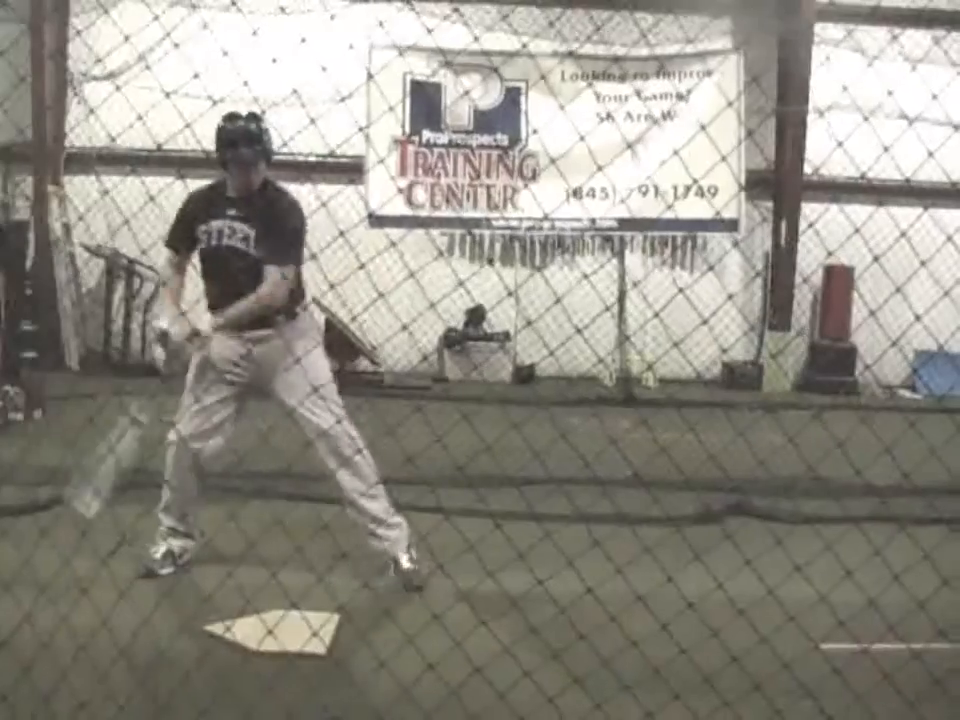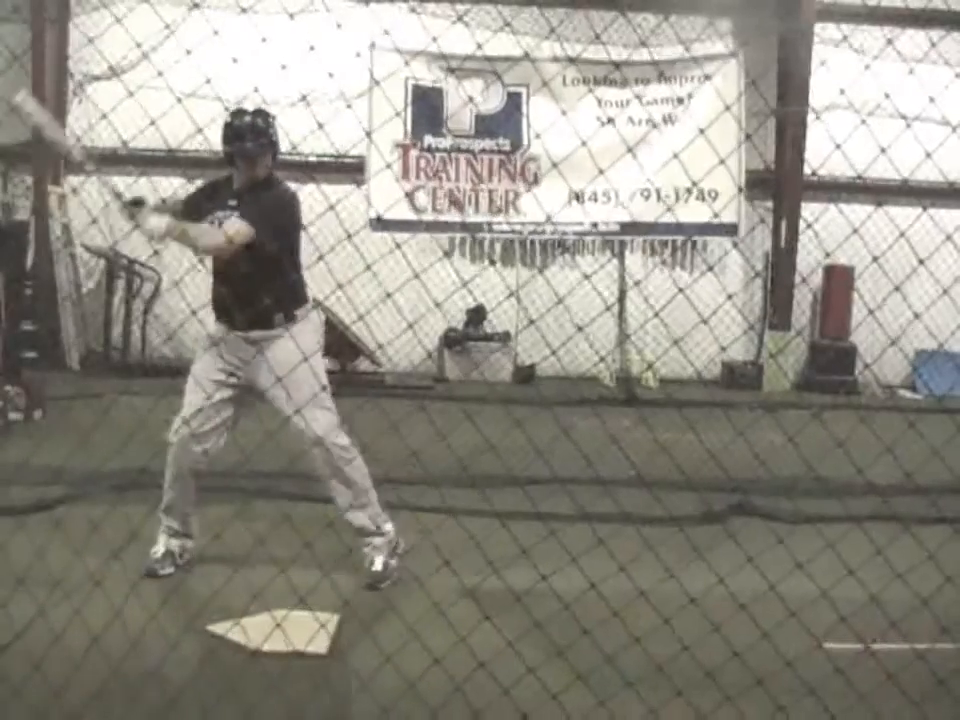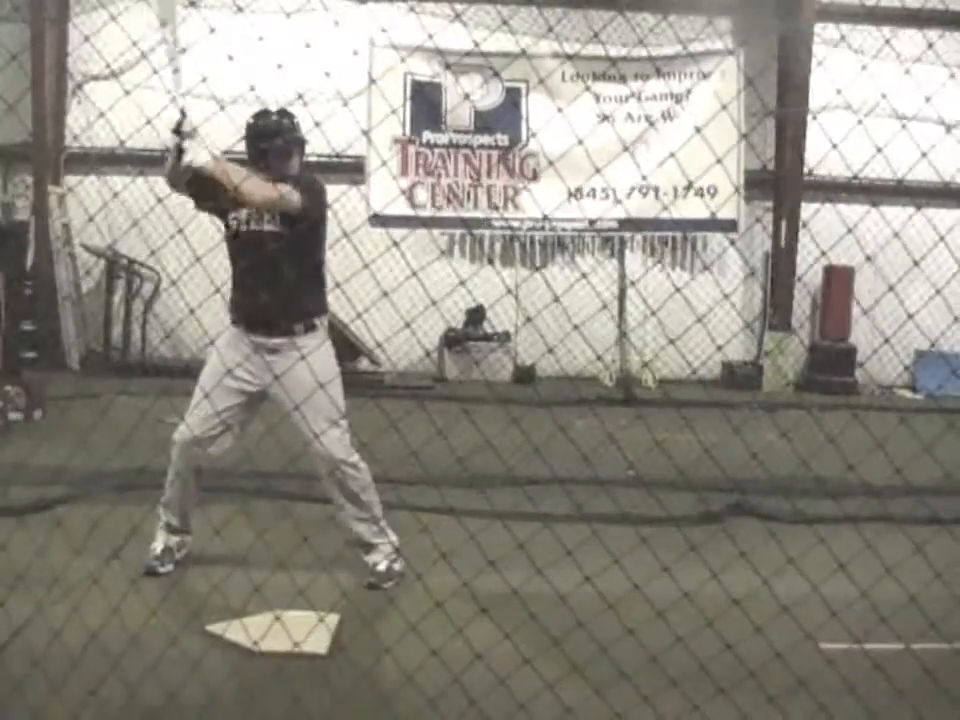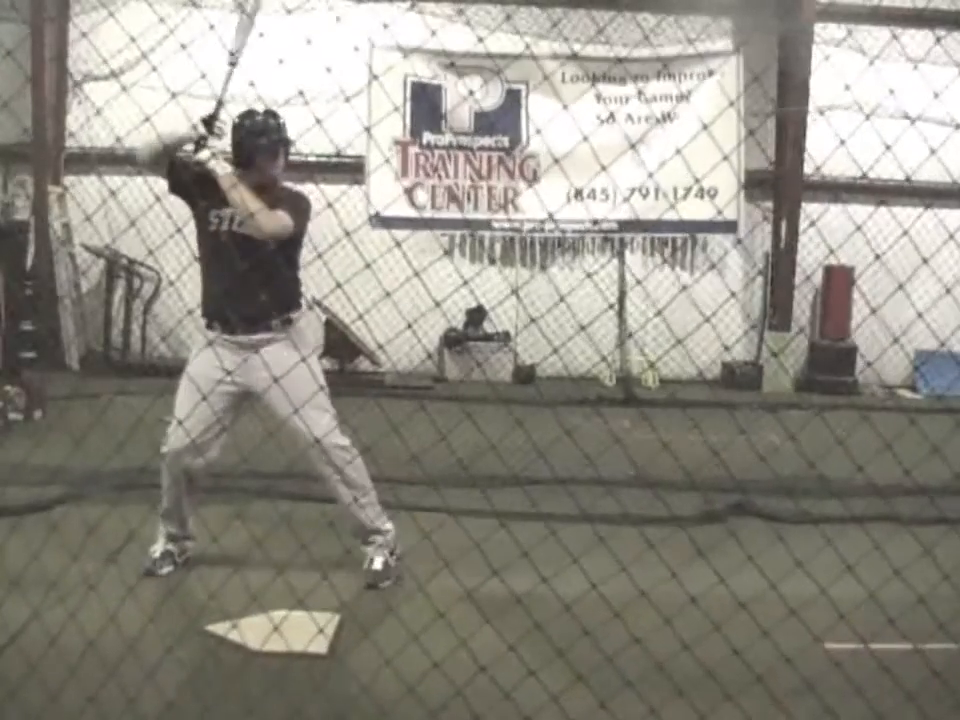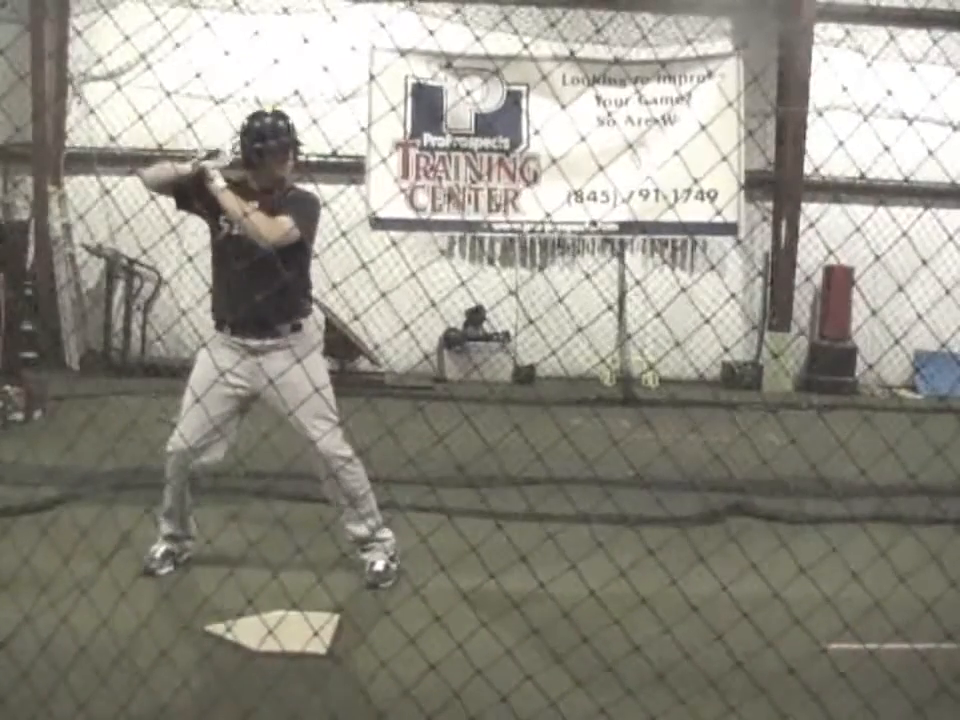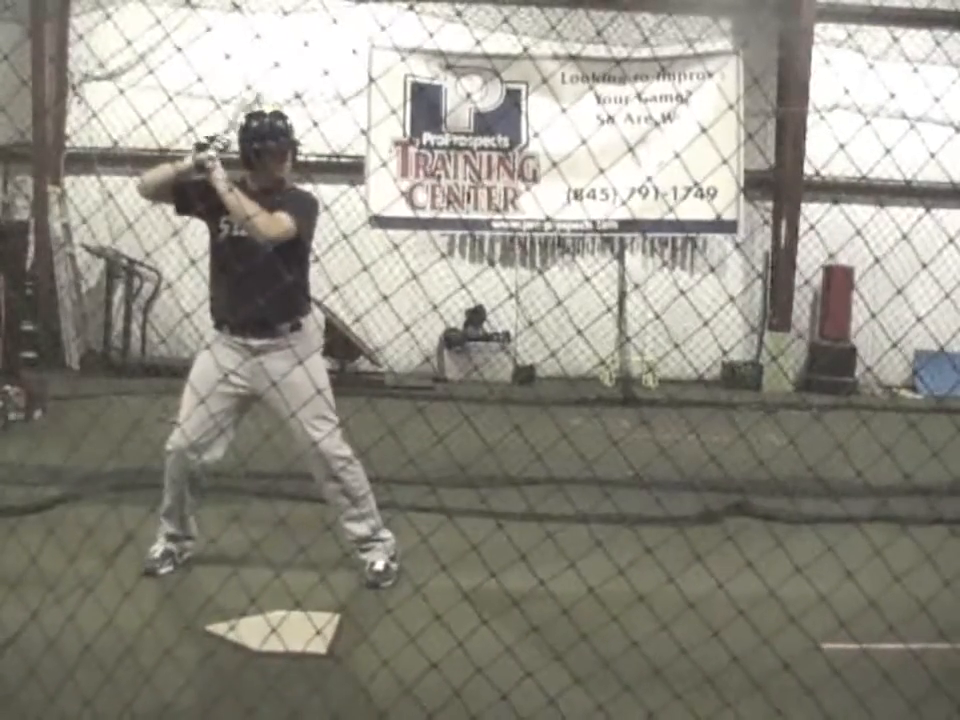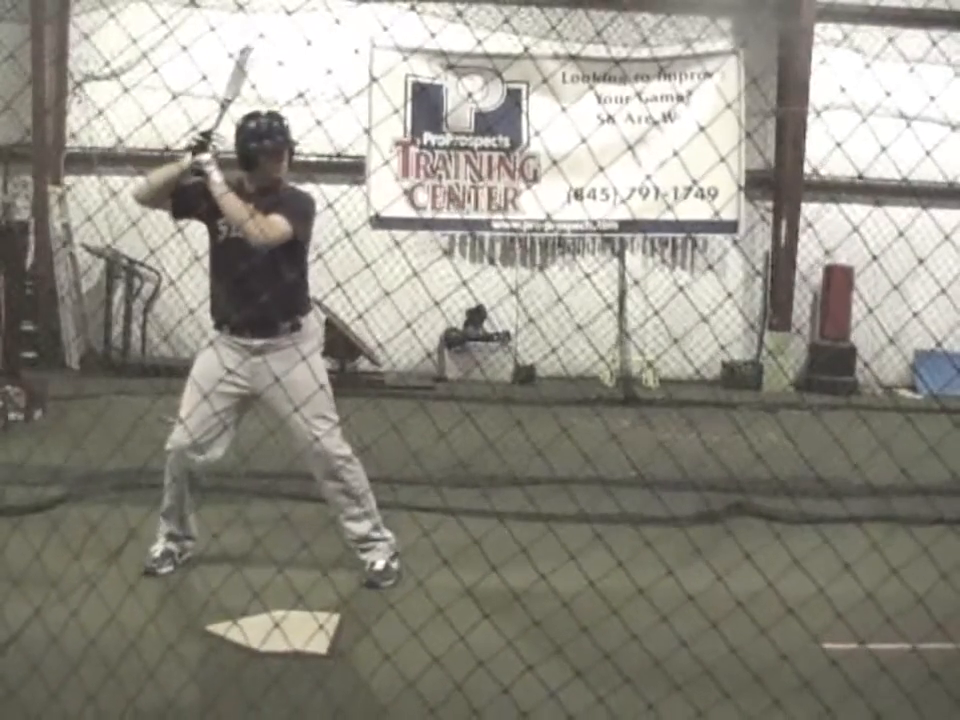
dt=0.3s
person 1, frame 1
left shoulder: (283, 209)
right shoulder: (199, 203)
left elbow: (276, 292)
right elbow: (173, 266)
left wrist: (212, 323)
right wrist: (169, 313)
left hip: (286, 336)
right hip: (223, 339)
left knee: (333, 431)
right knee: (186, 438)
left ankle: (394, 538)
right ankle: (175, 538)
person 1, frame 2
left shoulder: (279, 199)
right shoulder: (213, 191)
left elbow: (219, 243)
right elbow: (169, 221)
left wrist: (169, 226)
right wrist: (150, 212)
left hip: (284, 336)
right hip: (228, 337)
left knee: (327, 437)
right knee: (186, 438)
left ankle: (380, 540)
right ankle: (175, 540)
person 1, frame 3
left shoulder: (309, 191)
right shoulder: (231, 189)
left elbow: (268, 197)
right elbow: (176, 182)
left wrist: (210, 160)
right wrist: (180, 149)
left hip: (302, 345)
right hip: (241, 342)
left knee: (336, 452)
right knee: (188, 441)
left ankle: (381, 547)
right ankle: (172, 535)
person 1, frame 4
left shoulder: (294, 202)
right shoulder: (205, 187)
left elbow: (268, 227)
right elbow: (147, 158)
left wrist: (221, 172)
right wrist: (187, 138)
left hip: (281, 343)
right hip: (220, 344)
left knee: (329, 442)
right knee: (178, 449)
left ankle: (378, 538)
right ankle: (173, 540)
person 1, frame 5
left shoulder: (303, 203)
right shoulder: (220, 193)
left elbow: (270, 234)
right elbow: (149, 178)
left wrist: (219, 188)
right wrist: (193, 169)
left hip: (290, 347)
right hip: (228, 346)
left knee: (333, 450)
right knee: (183, 449)
left ankle: (378, 545)
right ankle: (174, 539)
person 1, frame 6
left shoulder: (301, 203)
right shoulder: (215, 193)
left elbow: (268, 230)
right elbow: (146, 187)
left wrist: (219, 180)
right wrist: (190, 165)
left hip: (289, 346)
right hip: (228, 346)
left knee: (329, 450)
right knee: (182, 448)
left ankle: (377, 545)
right ankle: (174, 539)
person 1, frame 7
left shoulder: (298, 203)
right shoulder: (213, 195)
left elbow: (260, 234)
right elbow: (143, 195)
left wrist: (215, 180)
right wrist: (189, 164)
left hip: (289, 345)
right hip: (228, 346)
left knee: (330, 449)
right knee: (182, 446)
left ankle: (377, 544)
right ankle: (174, 537)
